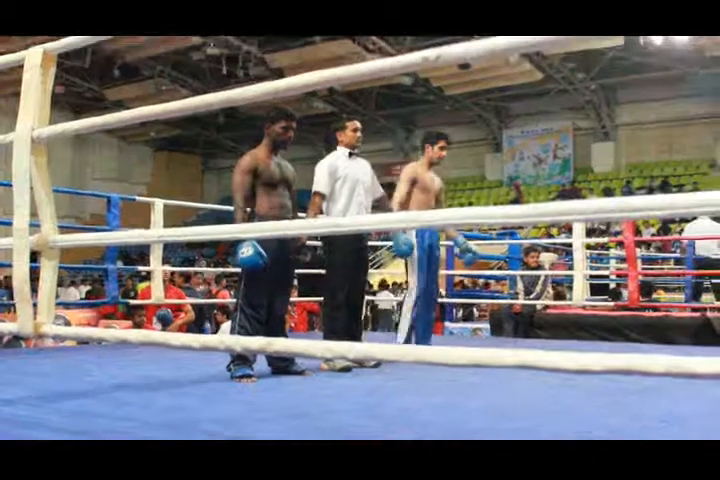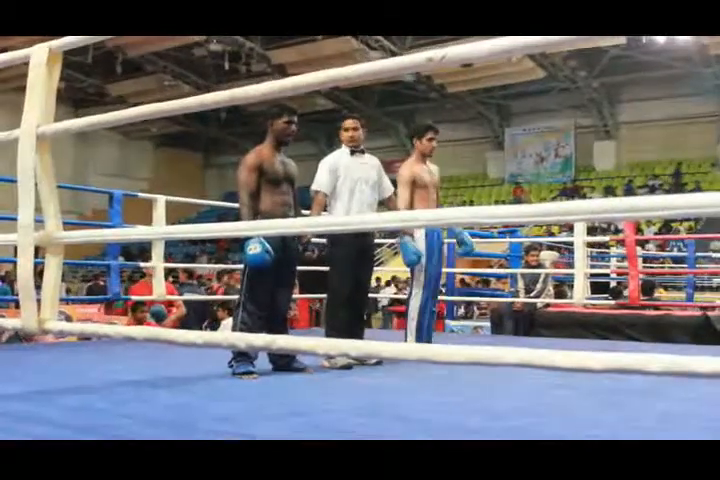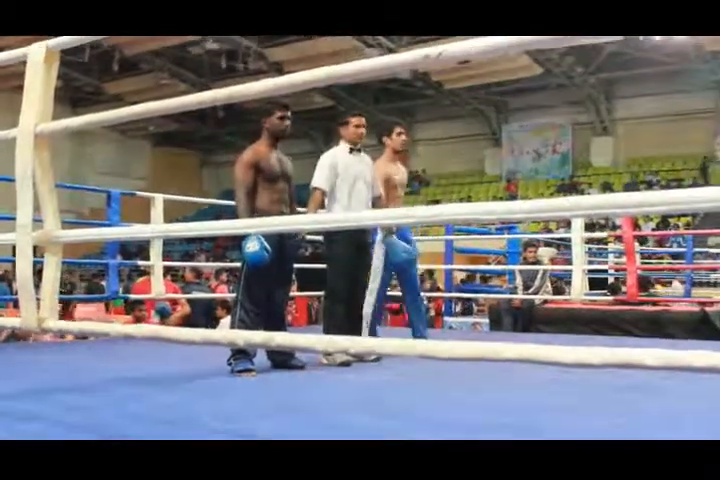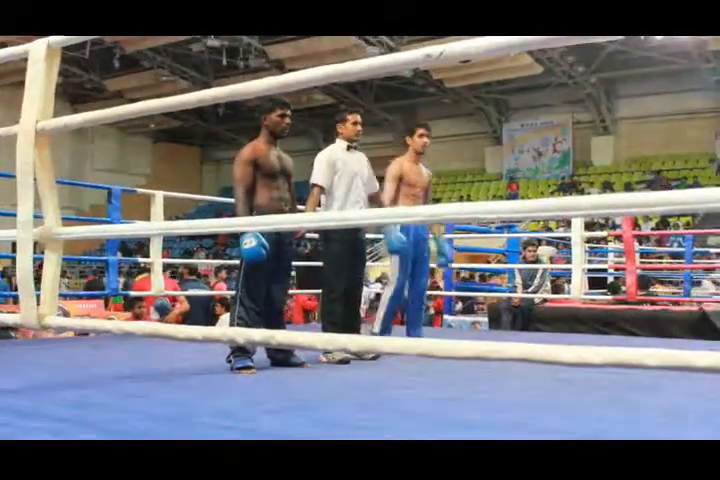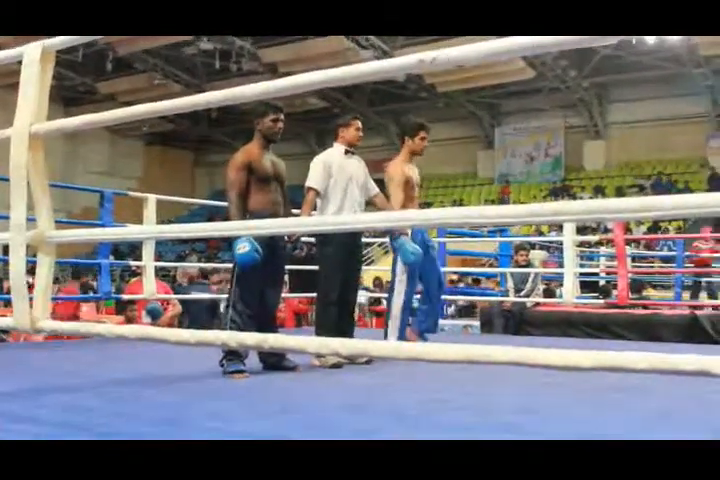
dt=1s
person 1, frame 1
left shoulder: (288, 168)
right shoulder: (251, 161)
right elbow: (240, 201)
left wrist: (299, 236)
right wrist: (245, 236)
left hip: (286, 236)
right hip: (262, 235)
left knee: (279, 303)
right knee: (252, 302)
left ankle: (280, 359)
right ankle: (240, 362)
person 1, frame 2
left shoulder: (290, 164)
right shoulder: (255, 158)
right elbow: (246, 198)
right wrist: (250, 234)
left hip: (288, 234)
right hip: (265, 233)
left knee: (282, 300)
right knee: (254, 298)
left ankle: (282, 356)
right ankle: (241, 358)
person 1, frame 3
left shoulder: (286, 161)
right shoulder: (251, 155)
right elbow: (242, 195)
left wrist: (298, 231)
right wrist: (249, 231)
left hip: (286, 231)
right hip: (262, 230)
left knee: (279, 296)
right knee: (251, 295)
left ankle: (280, 353)
right ankle: (240, 355)
person 1, frame 4
left shoulder: (286, 158)
right shoulder: (250, 152)
right elbow: (241, 193)
right wrist: (246, 229)
left hip: (284, 229)
left knee: (277, 294)
right knee: (250, 293)
left ankle: (279, 350)
right ankle: (240, 353)
person 1, frame 5
left shoulder: (279, 163)
right shoulder: (244, 156)
right elbow: (234, 197)
right wrist: (240, 233)
left hip: (276, 233)
left knee: (270, 299)
right knee: (243, 297)
left ankle: (272, 354)
right ankle: (232, 357)
person 2, frame 1
left shoulder: (365, 165)
right shoulder: (330, 162)
left elbow: (379, 196)
right elbow: (318, 197)
left hip: (360, 235)
right hip: (339, 234)
left knee: (357, 294)
right knee: (337, 294)
person 2, frame 2
left shoulder: (374, 163)
right shoulder: (333, 161)
left elbow: (388, 196)
right elbow: (321, 196)
left hip: (366, 233)
right hip: (342, 232)
left knee: (360, 292)
right knee: (339, 291)
person 2, frame 3
left shoulder: (367, 161)
right shoulder: (331, 157)
left elbow: (375, 197)
right elbow: (318, 192)
left hip: (362, 231)
right hip: (340, 230)
left knee: (358, 289)
right knee: (337, 289)
person 2, frame 4
left shoulder: (362, 158)
right shoulder: (329, 155)
left elbow: (373, 192)
right elbow: (317, 190)
left hip: (358, 229)
right hip: (336, 228)
left knee: (354, 287)
right knee: (334, 287)
person 2, frame 5
left shoulder: (359, 163)
right shoulder: (325, 159)
left elbow: (374, 194)
right elbow: (312, 193)
left hip: (354, 233)
right hip: (332, 231)
left knee: (349, 291)
right knee: (329, 291)
person 3, frame 1
left shoulder: (437, 181)
right shoulder: (412, 170)
right elbow: (397, 202)
left wrist: (460, 241)
right wrist: (398, 231)
left hip: (432, 233)
right hip: (414, 231)
left knee: (430, 292)
right knee: (418, 287)
left ankle: (423, 343)
right ankle: (403, 340)
person 3, frame 2
left shoulder: (433, 169)
right shoulder: (408, 169)
right elbow: (402, 206)
left wrist: (456, 230)
right wrist: (406, 239)
left hip: (436, 230)
right hip: (421, 231)
left knee: (432, 289)
right knee: (421, 287)
left ankle: (425, 341)
right ankle: (413, 342)
person 3, frame 3
left shoulder: (402, 169)
right shoulder: (381, 167)
right wrist: (390, 238)
left hip: (402, 229)
right hip: (387, 232)
left knee: (412, 285)
right knee: (378, 285)
left ankle: (420, 335)
right ankle: (367, 336)
person 3, frame 4
left shoulder: (427, 174)
right shoulder: (398, 166)
right elbow: (386, 199)
left wrist: (438, 239)
right wrist: (389, 228)
left hip: (421, 228)
right hip: (402, 225)
left knee: (419, 285)
right knee: (398, 281)
left ankle: (414, 335)
right ankle: (379, 332)
person 3, frame 5
left shoulder: (413, 168)
right shoulder: (397, 168)
right elbow: (396, 207)
left wrist: (425, 235)
right wrist: (402, 239)
left hip: (419, 230)
right hip: (406, 232)
left knee: (435, 283)
right knee: (403, 288)
left ankle: (417, 329)
right ankle: (395, 341)
